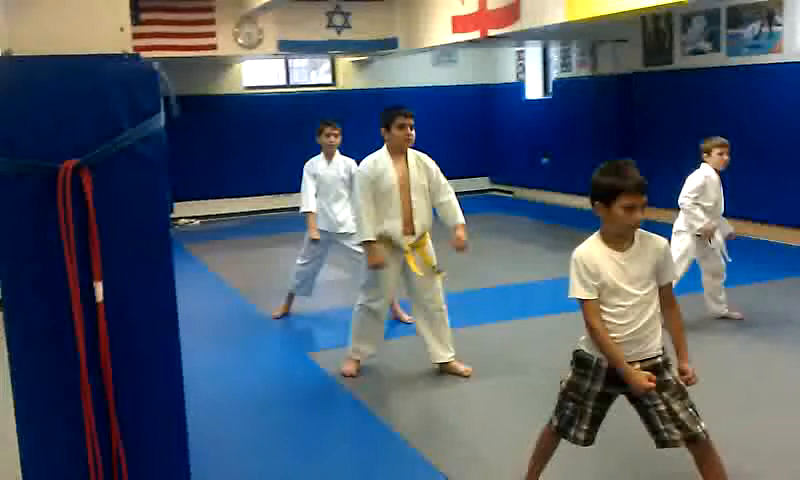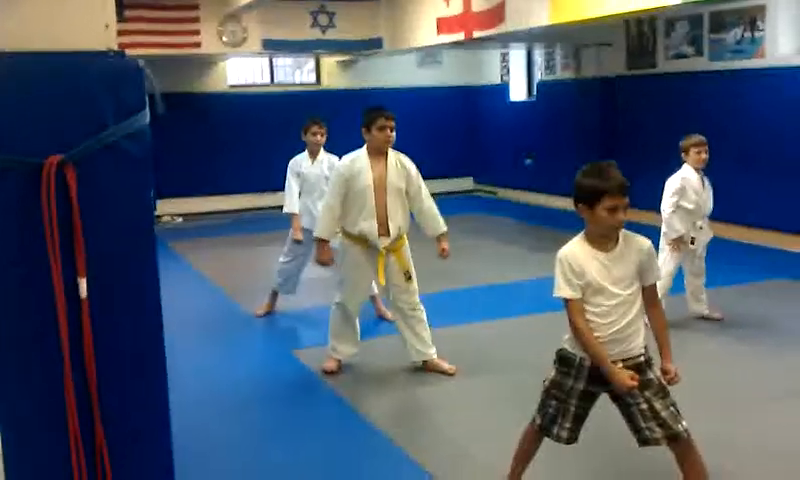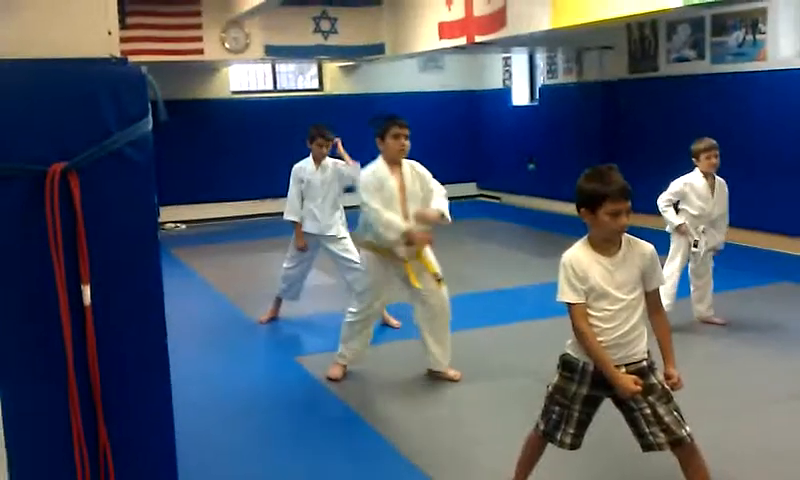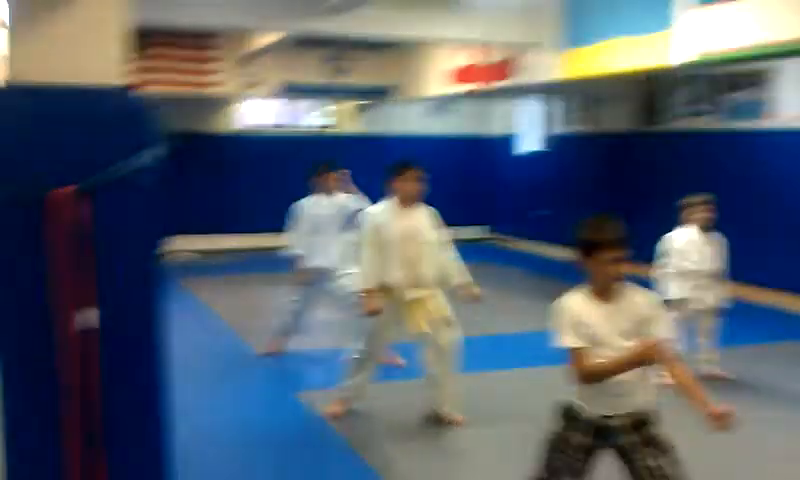
dt=0.5s
person 1, frame 1
left shoulder: (657, 247)
right shoulder: (585, 256)
left elbow: (668, 305)
right elbow: (594, 323)
left wrist: (683, 358)
right wrist: (628, 373)
left hip: (650, 359)
right hip: (600, 360)
left knee: (698, 437)
right knee: (558, 427)
person 1, frame 2
left shoulder: (642, 248)
right shoulder: (570, 256)
left elbow: (653, 305)
right elbow: (578, 322)
left wrist: (666, 358)
right wrist: (611, 371)
left hip: (633, 358)
right hip: (582, 358)
left knee: (679, 436)
right knee: (541, 425)
person 1, frame 3
left shoulder: (645, 252)
right shoulder: (574, 260)
left elbow: (655, 312)
right elbow: (581, 327)
left wrist: (669, 365)
right wrist: (615, 376)
left hip: (635, 363)
right hip: (585, 363)
left knee: (683, 440)
right knee: (544, 431)
person 1, frame 4
left shoulder: (643, 301)
right shoulder: (571, 306)
left elbow: (670, 360)
right elbow: (583, 373)
left wrist: (708, 407)
right wrist: (633, 359)
left hip: (634, 416)
right hip: (586, 415)
person 2, frame 1
left shoulder: (423, 162)
right shoulder: (370, 166)
left elbow: (444, 195)
right elbow: (364, 209)
left wrist: (458, 226)
right wrist: (371, 247)
left hip: (418, 244)
right hip: (384, 246)
left knee: (431, 300)
right knee: (371, 301)
left ankle: (445, 358)
right ankle: (356, 355)
person 2, frame 2
left shoulder: (403, 164)
right shoulder: (349, 165)
left elbow: (422, 202)
right elbow: (332, 205)
left wrist: (441, 235)
right wrist: (322, 243)
left hip: (395, 245)
right hip: (358, 245)
left knee: (408, 300)
right knee: (347, 301)
left ankle: (426, 356)
right ankle: (337, 353)
person 2, frame 3
left shoulder: (417, 170)
right shoulder: (369, 175)
left elbow: (437, 193)
right elbow: (377, 214)
left wrist: (435, 213)
right wrist: (412, 232)
left hip: (417, 252)
right hip: (381, 255)
left knee: (437, 303)
right knee: (364, 308)
left ankle: (438, 364)
right ankle: (342, 360)
person 2, frame 4
left shoulder: (425, 215)
right shoulder: (376, 216)
left elbow: (441, 251)
right elbow: (368, 257)
left wrist: (464, 283)
right wrist: (368, 294)
left hip: (423, 293)
right hip: (388, 294)
left knee: (444, 343)
right knee: (370, 347)
left ankle: (442, 406)
right ankle: (344, 397)
person 3, frame 1
left shoulder: (349, 164)
right shoulder: (311, 165)
right elbow: (309, 197)
right wrist: (312, 228)
left hip: (347, 224)
right hip: (321, 225)
right knee: (306, 263)
left ankle: (395, 308)
right ankle: (287, 304)
person 3, frame 2
left shoulder: (333, 162)
right shoulder: (295, 163)
right elbow: (292, 196)
right wrist: (296, 228)
right hip: (305, 222)
right knee: (289, 262)
left ankle: (379, 306)
right ankle: (271, 302)
person 3, frame 3
left shoulder: (337, 167)
right shoulder: (299, 169)
left elbow: (358, 177)
right elbow: (294, 203)
left wrist: (341, 150)
right wrist: (298, 234)
left hip: (334, 229)
right hip: (308, 230)
left knee: (356, 267)
right knee: (292, 268)
left ankle: (381, 312)
right ankle: (275, 308)
person 3, frame 4
left shoulder: (341, 201)
right shoulder: (305, 205)
left elbow: (360, 206)
right elbow: (300, 237)
left wrist: (346, 184)
right wrist: (301, 268)
left hip: (338, 265)
right hip: (314, 265)
left knee: (356, 302)
right knee: (300, 302)
right ankle: (279, 341)
person 4, frame 1
left shoulder: (715, 179)
right shoulder: (701, 176)
right elbow: (685, 200)
left wrist: (726, 229)
right wrist: (703, 224)
left hip: (707, 233)
right hip: (689, 231)
left knee: (715, 270)
right knee: (674, 270)
left ankle: (719, 308)
person 4, frame 2
left shoulder: (704, 180)
right shoulder: (679, 179)
left elbow: (703, 210)
right elbow: (667, 208)
left wrist: (704, 231)
right wrist: (676, 234)
left hip: (697, 233)
right hip: (678, 232)
left knee: (697, 272)
right knee: (665, 273)
left ankle: (700, 309)
person 4, frame 3
left shoulder: (721, 185)
right shoulder: (686, 182)
left elbow: (723, 215)
right elbow: (663, 201)
left wrist: (719, 240)
right wrist: (677, 222)
left hip: (707, 236)
right hip: (685, 232)
left knee: (703, 276)
right knee: (672, 271)
left ankle: (704, 312)
person 4, frame 4
left shoulder: (717, 240)
right shoulder: (679, 237)
left elbow: (719, 271)
right elbow: (669, 267)
left wrist: (720, 299)
right wrist: (672, 294)
left hip: (707, 294)
right hip: (684, 293)
left knee: (707, 333)
right knee: (679, 331)
left ankle: (710, 367)
